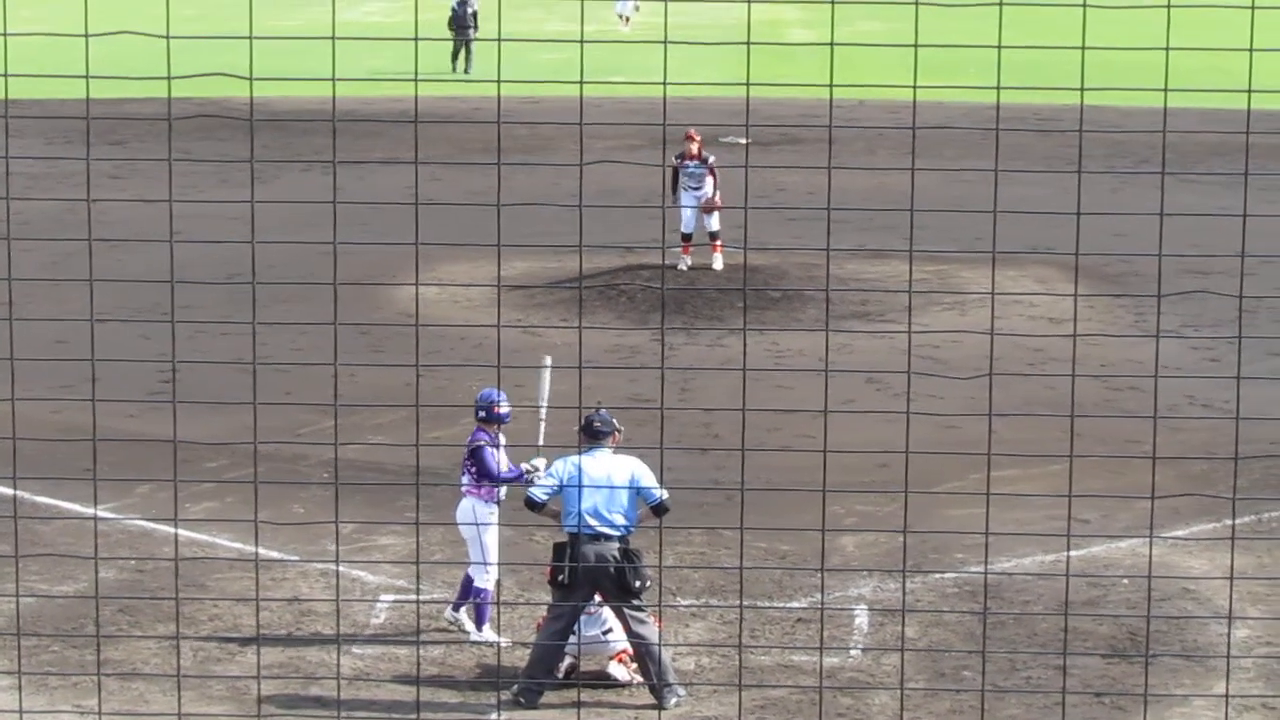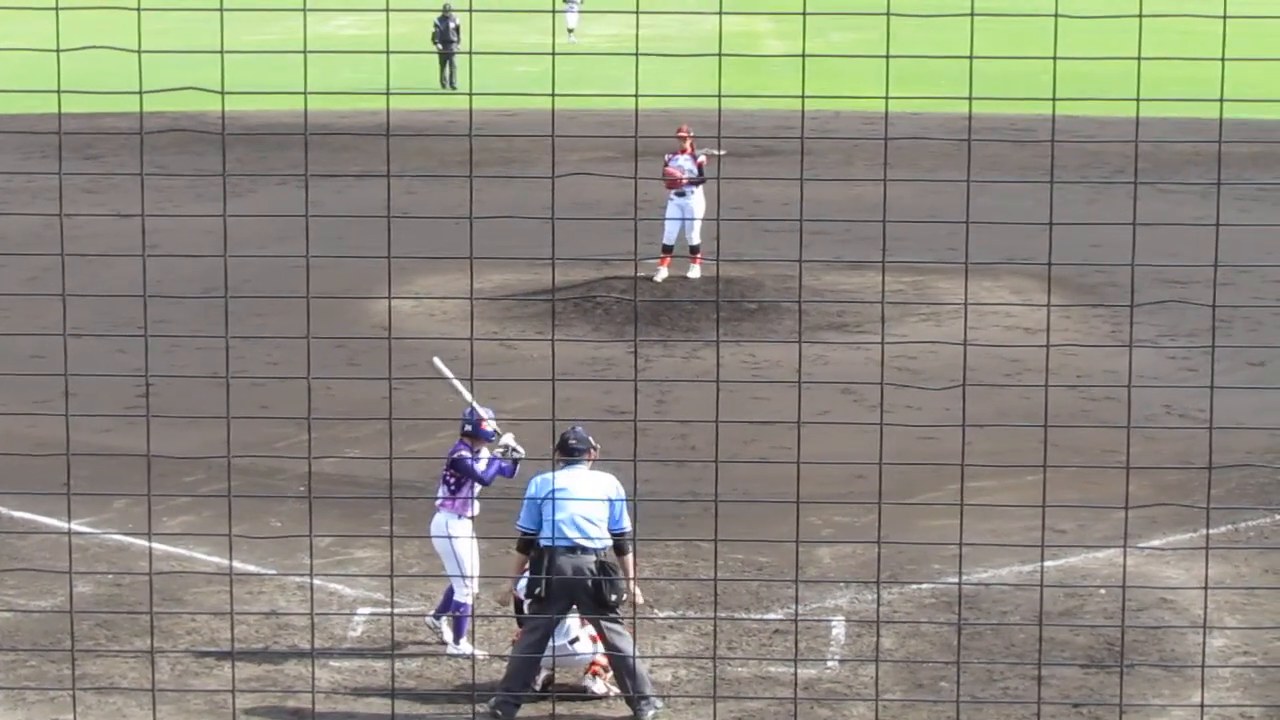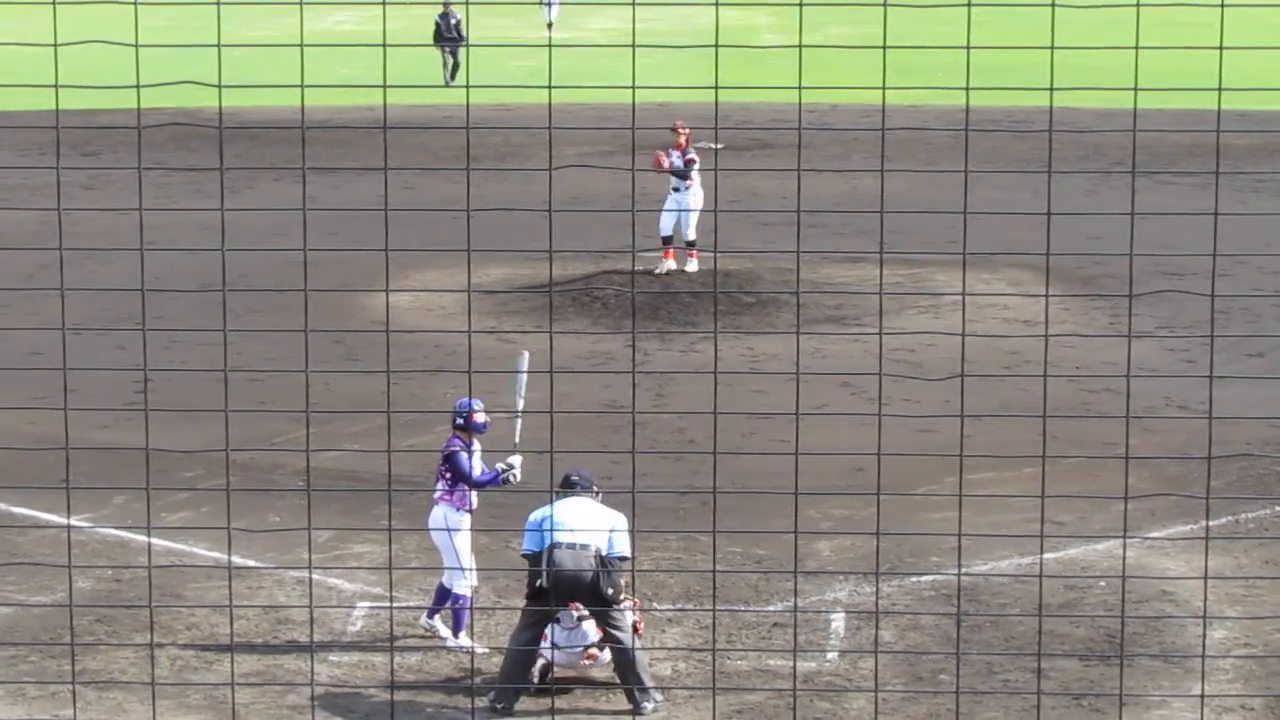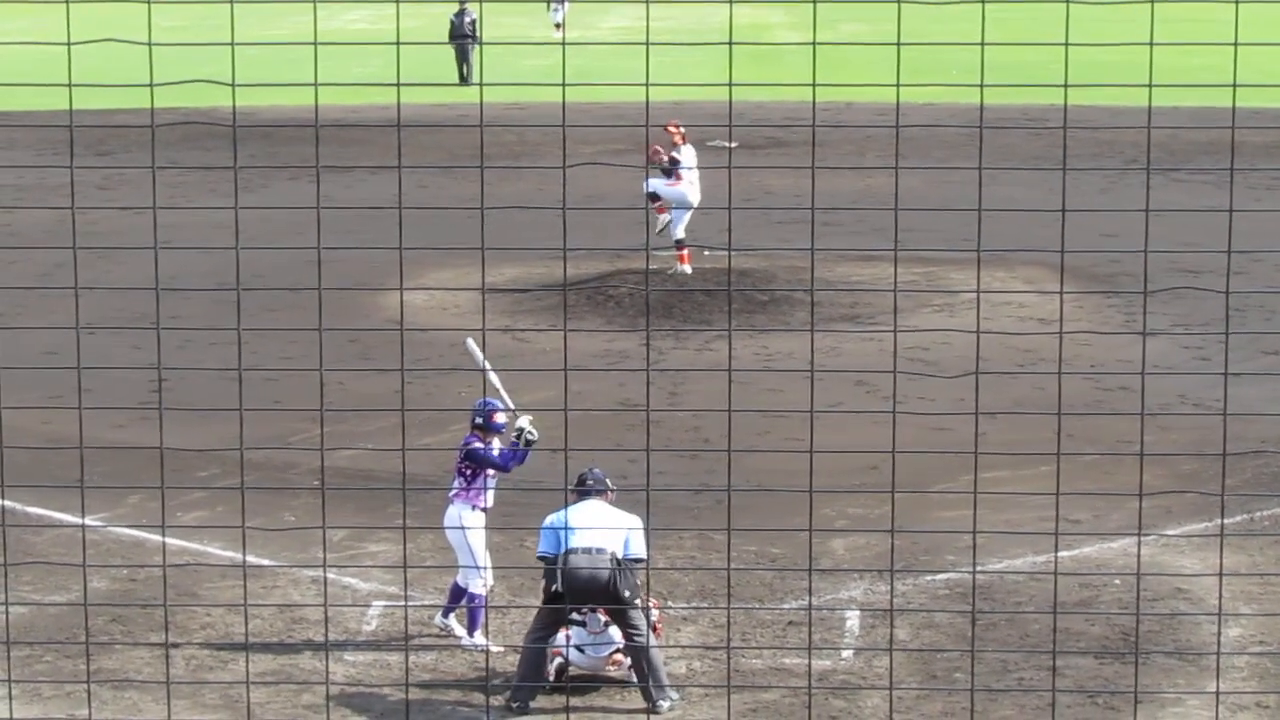
dt=1s
person 1, frame 1
left shoulder: (565, 465)
right shoulder: (631, 465)
left elbow: (532, 501)
right elbow: (662, 505)
left wrist: (562, 516)
right wrist: (632, 518)
left hip: (576, 553)
right hip: (615, 554)
left knee: (556, 623)
right knee: (639, 623)
left ankle: (529, 690)
right ankle: (667, 690)
person 1, frame 2
left shoulder: (541, 483)
right shoulder: (608, 483)
left elbow: (527, 539)
right elbow: (622, 540)
left wrist: (516, 579)
right wrist: (631, 581)
left hip: (552, 566)
right hip: (592, 567)
left knee: (532, 636)
right knee: (617, 636)
person 1, frame 3
left shoulder: (541, 513)
right shoulder: (612, 514)
left elbow: (533, 558)
right elbow: (617, 561)
left wrist: (535, 593)
right wrist: (614, 592)
left hip: (554, 565)
right hip: (593, 567)
left knee: (526, 632)
right knee: (621, 632)
left ankle: (503, 699)
right ankle: (644, 698)
person 1, frame 4
left shoulder: (556, 517)
right shoulder: (628, 518)
left elbow: (548, 560)
right elbow: (634, 564)
right wrist: (634, 593)
left hip: (569, 570)
right hip: (610, 572)
left knee: (539, 634)
right knee: (639, 634)
left ankle: (520, 698)
right ankle: (660, 697)
person 2, frame 1
left shoulder: (495, 437)
right shoulder: (480, 441)
left elbow: (506, 470)
right elbow: (496, 477)
left wrist: (529, 471)
right wrist: (527, 468)
left hip: (486, 509)
right hip: (477, 510)
left knee: (480, 566)
right knee: (487, 570)
left ankle: (456, 611)
right ankle: (481, 630)
person 2, frame 2
left shoulder: (481, 452)
right shoulder: (460, 454)
left elbow: (507, 472)
right elbow: (485, 478)
left wrist: (515, 455)
right wrist: (501, 449)
left hip: (462, 523)
right hip: (450, 524)
left knee: (465, 579)
right knee: (466, 584)
left ankle: (438, 617)
right ankle: (458, 644)
person 2, frame 3
left shoulder: (471, 446)
right shoulder: (455, 449)
left elbow: (484, 477)
right elbow: (474, 482)
left wrist: (505, 476)
right wrist: (504, 467)
left hip: (458, 517)
right hip: (449, 517)
left knee: (456, 573)
right knee: (465, 578)
left ankle: (431, 618)
right ankle: (457, 637)
person 2, frame 4
left shoulder: (491, 443)
right shoulder: (473, 447)
left elbow: (516, 460)
right elbow: (505, 465)
left wrist: (527, 442)
right wrist: (518, 435)
left hip: (473, 515)
right hip: (464, 516)
left knee: (469, 572)
right knee: (481, 577)
left ankle: (446, 617)
right ankle: (472, 636)
